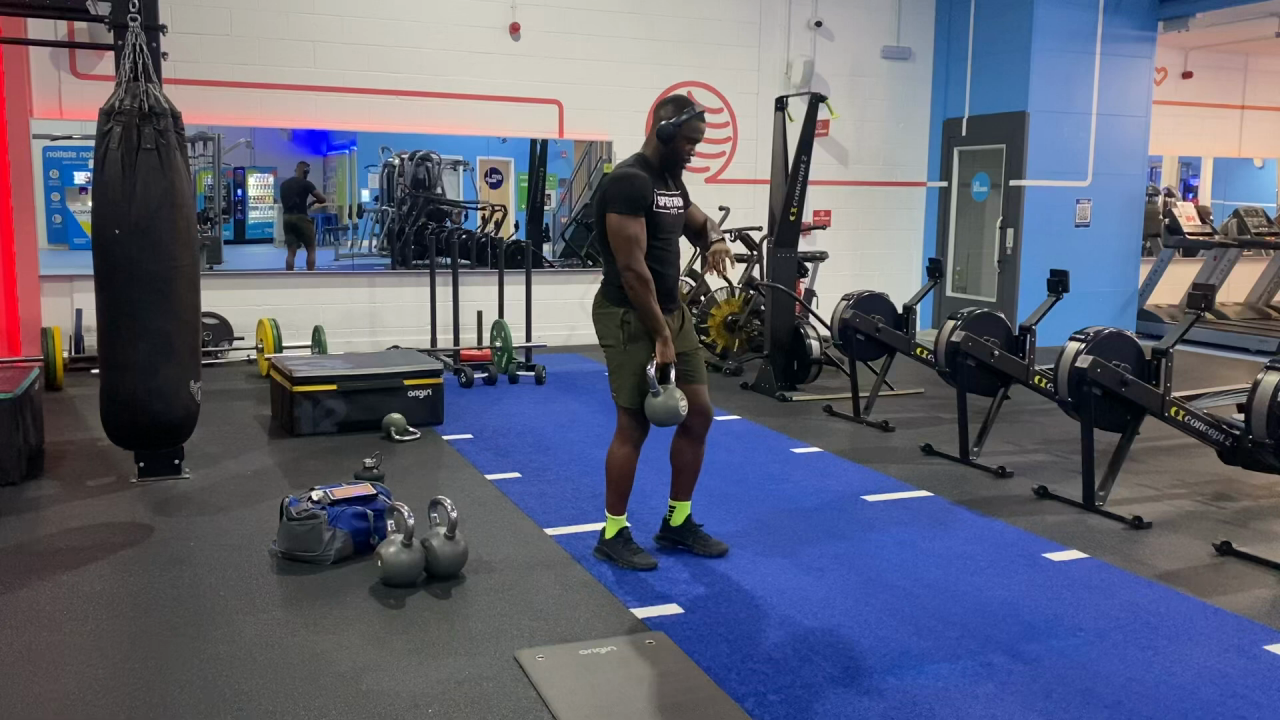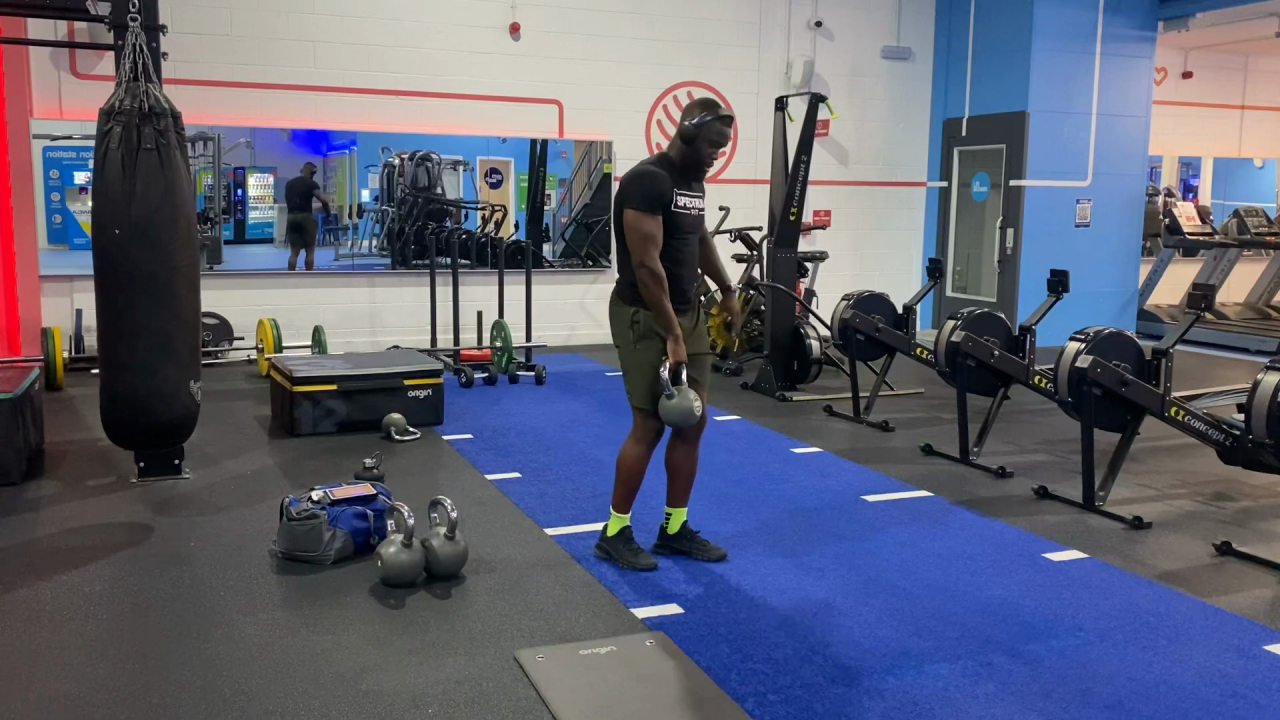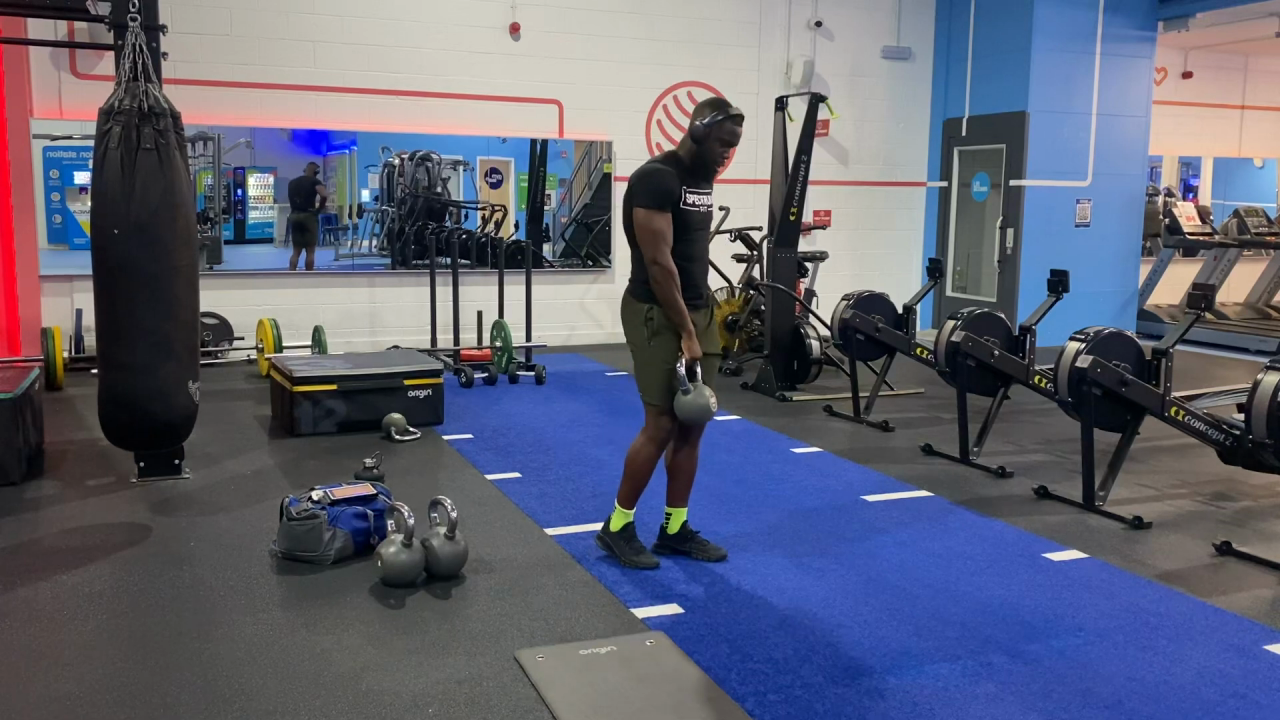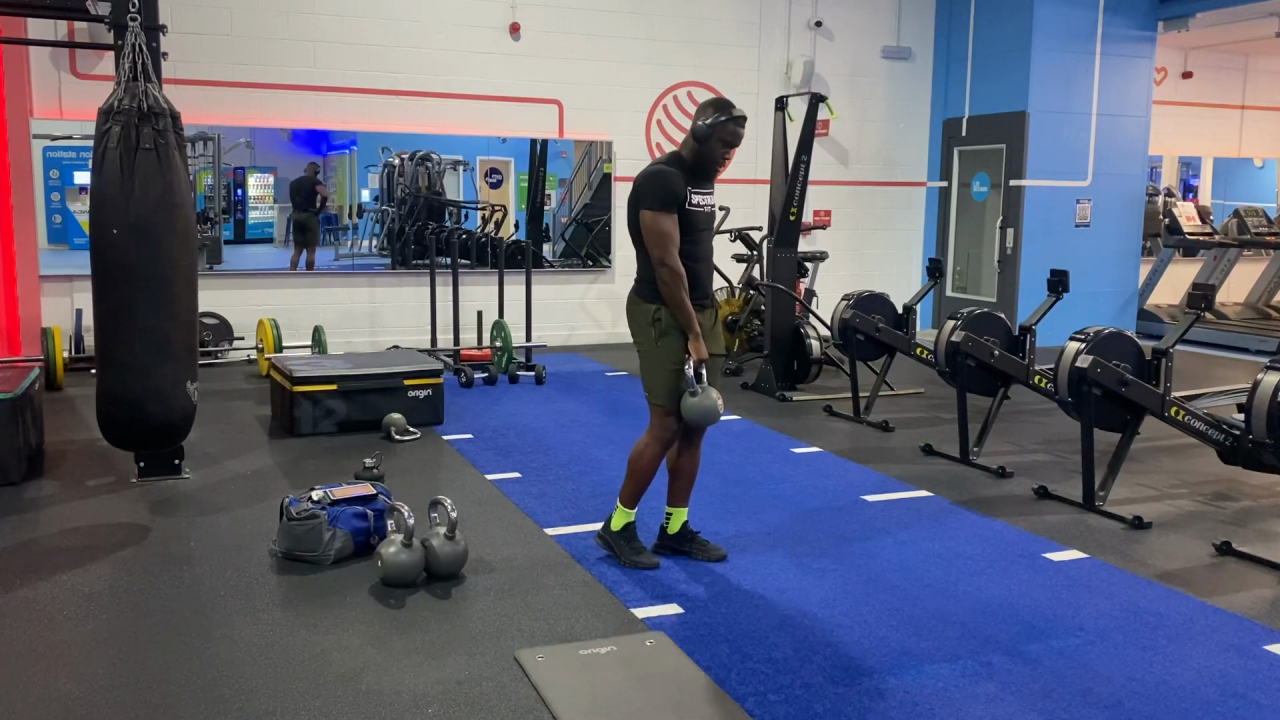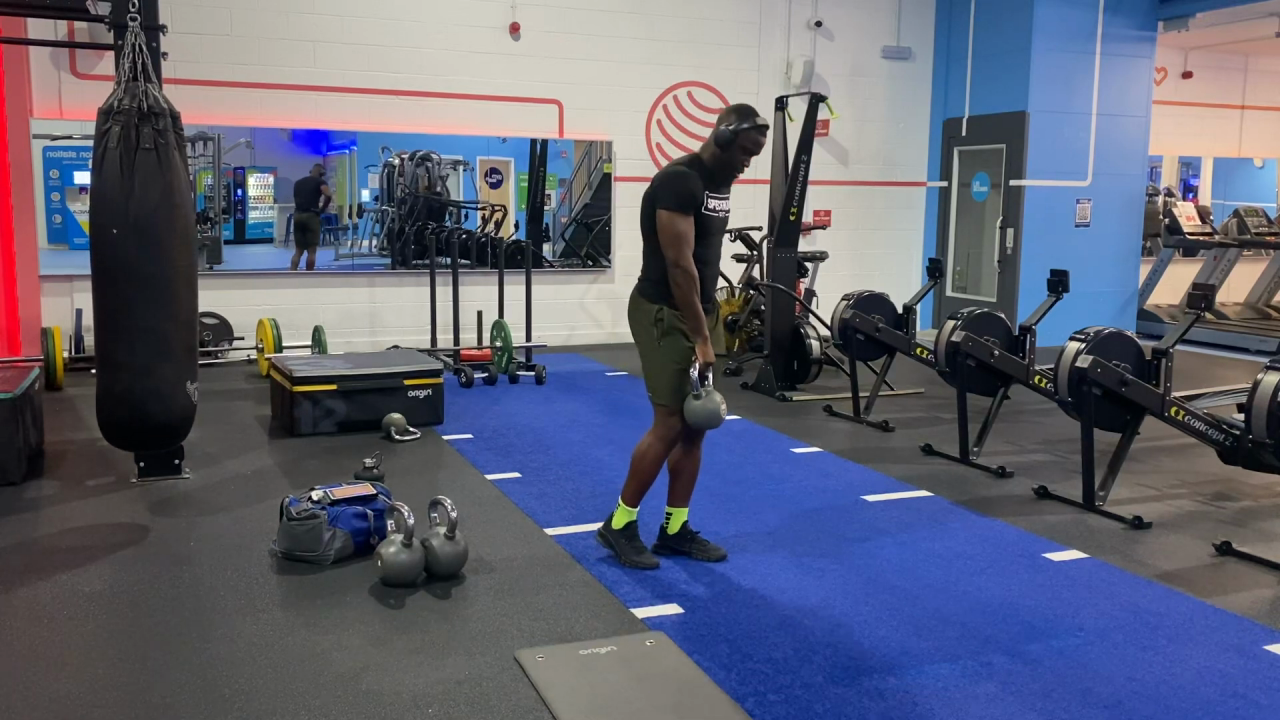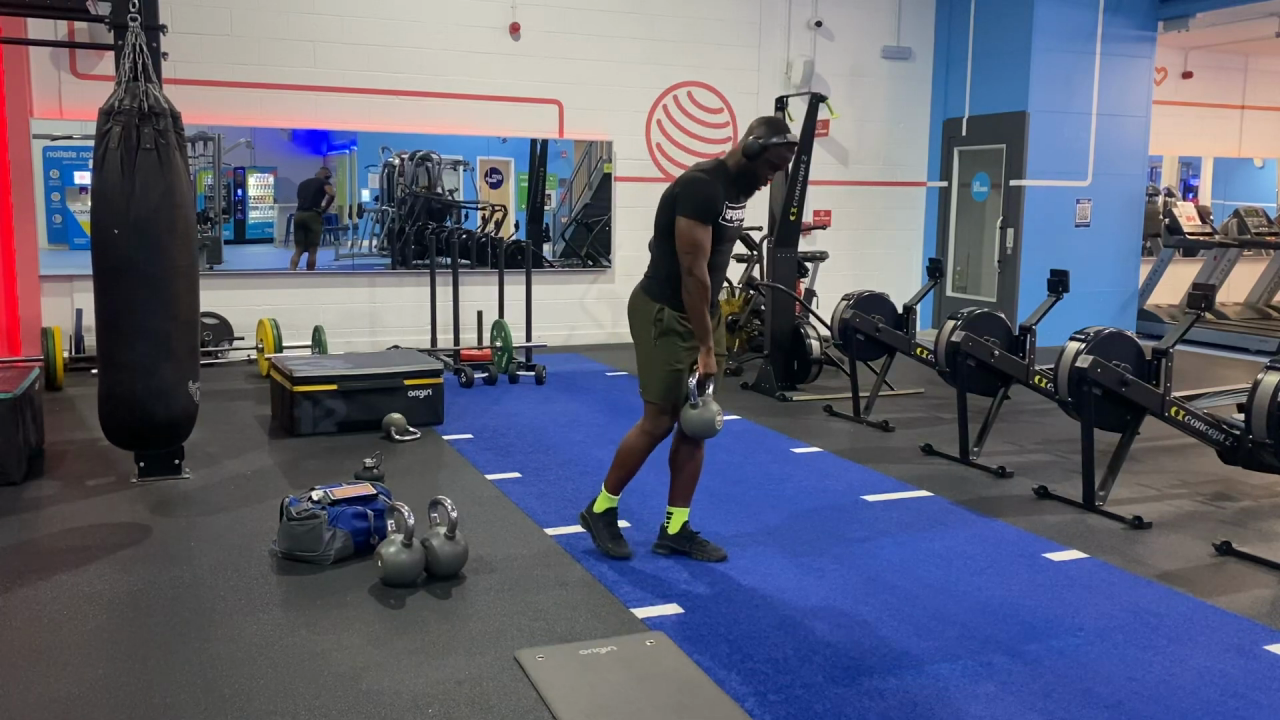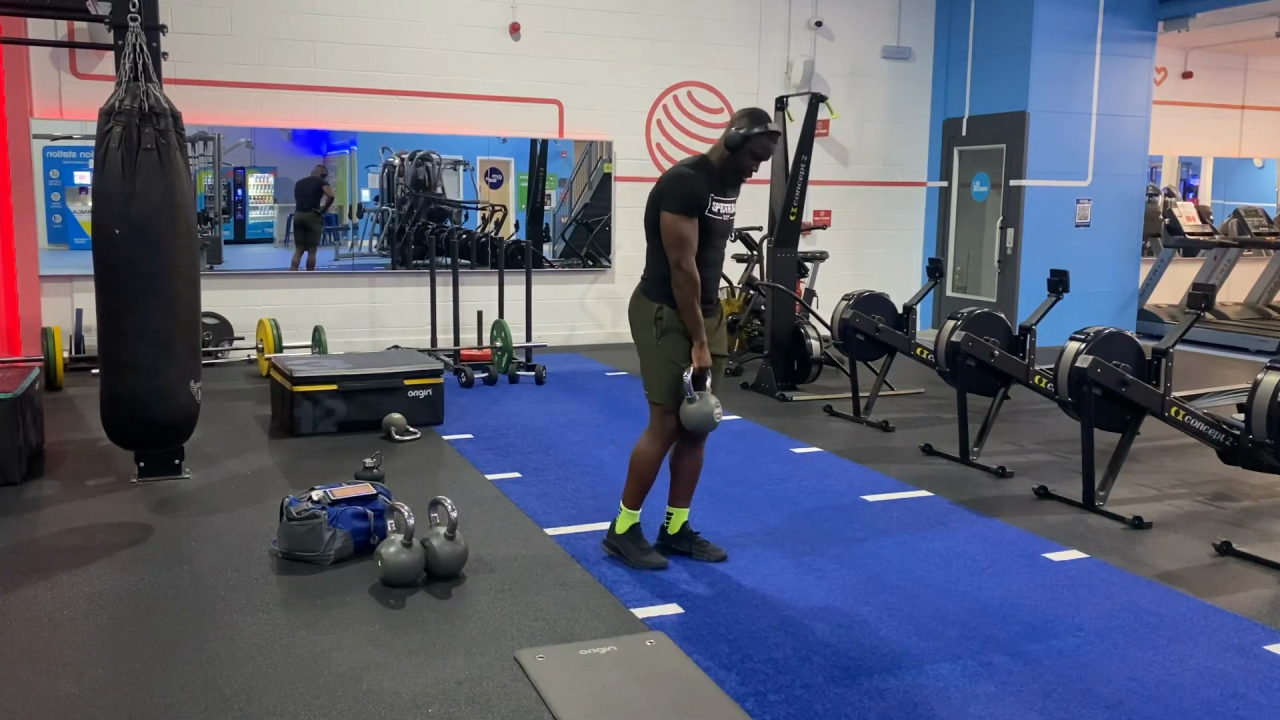
dt=0.4s
person 1, frame 1
left shoulder: (672, 180)
right shoulder: (627, 182)
left elbow: (697, 221)
right elbow: (632, 268)
left wrist: (715, 240)
right wrist: (660, 338)
left hip: (673, 311)
right hip: (630, 318)
left knee: (698, 414)
right knee: (634, 427)
left ankle: (679, 522)
right ankle: (613, 533)
person 1, frame 2
left shoulder: (694, 180)
right shoulder: (646, 180)
right elbow: (646, 265)
left wrist: (726, 288)
right wrist: (671, 336)
left hip: (688, 313)
right hip: (644, 316)
left knee: (692, 422)
right knee: (649, 426)
left ankle: (675, 529)
right ankle: (615, 531)
person 1, frame 3
left shoulder: (703, 178)
right shoulder: (656, 178)
right elbow: (658, 263)
right wrist: (685, 333)
left hip: (699, 310)
right hip: (657, 315)
left knee: (692, 423)
right knee: (661, 425)
left ankle: (675, 528)
right ankle: (618, 526)
person 1, frame 4
left shoulder: (704, 179)
right shoulder: (661, 180)
right elbow: (665, 264)
right wrist: (692, 335)
left hip: (702, 310)
right hip: (663, 315)
left knee: (695, 425)
right knee: (666, 425)
left ankle: (675, 529)
right ankle: (618, 526)
person 1, frame 5
left shoulder: (720, 182)
right shoulder: (679, 181)
right elbow: (679, 265)
left wrist: (705, 330)
right wrist: (701, 339)
left hip: (699, 310)
right hip: (663, 313)
left knee: (696, 422)
right knee: (670, 424)
left ankle: (675, 528)
right ankle: (620, 525)
person 1, frame 6
left shoulder: (739, 189)
right shoulder: (701, 187)
right elbow: (693, 273)
left wrist: (710, 337)
right wrist: (706, 348)
left hip: (703, 310)
right hip: (664, 310)
right knee: (659, 421)
left ankle: (675, 528)
right ankle: (601, 510)
person 1, frame 7
left shoulder: (729, 185)
right shoulder: (684, 182)
right elbow: (682, 268)
left wrist: (708, 331)
right wrist: (698, 343)
left hip: (705, 310)
right hip: (664, 312)
right knee: (666, 423)
left ankle: (676, 528)
right ankle: (623, 528)
